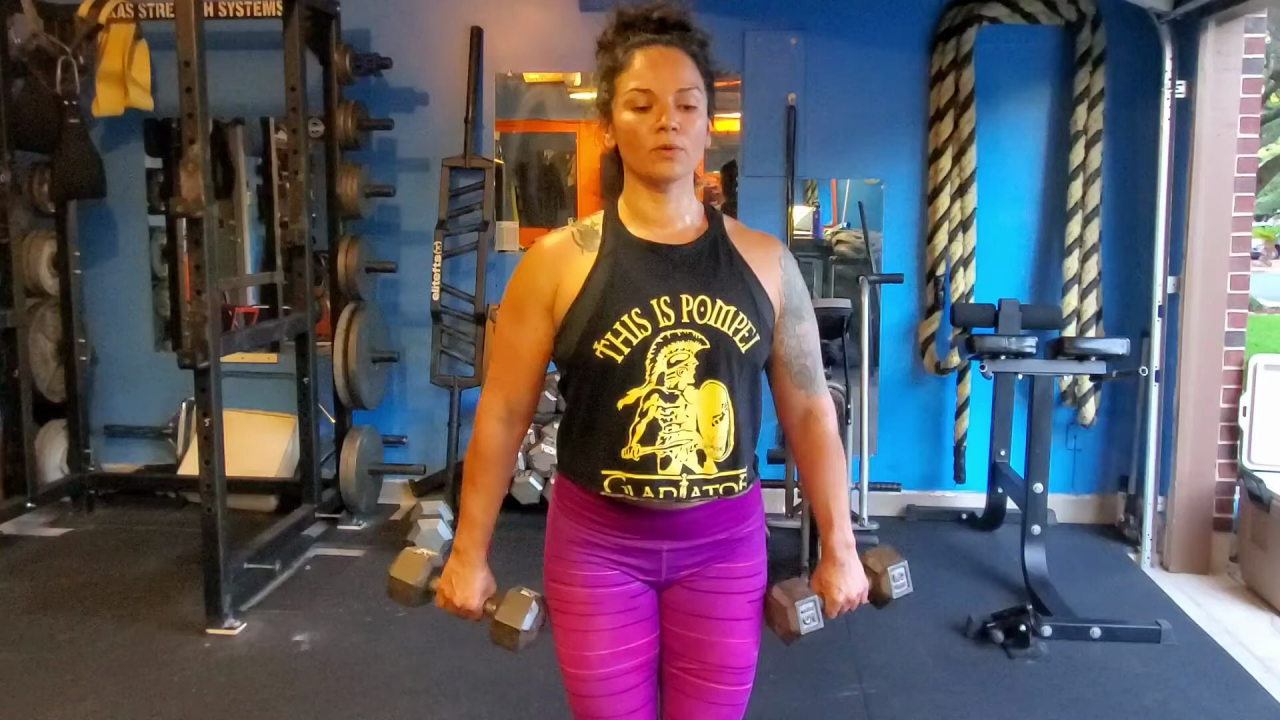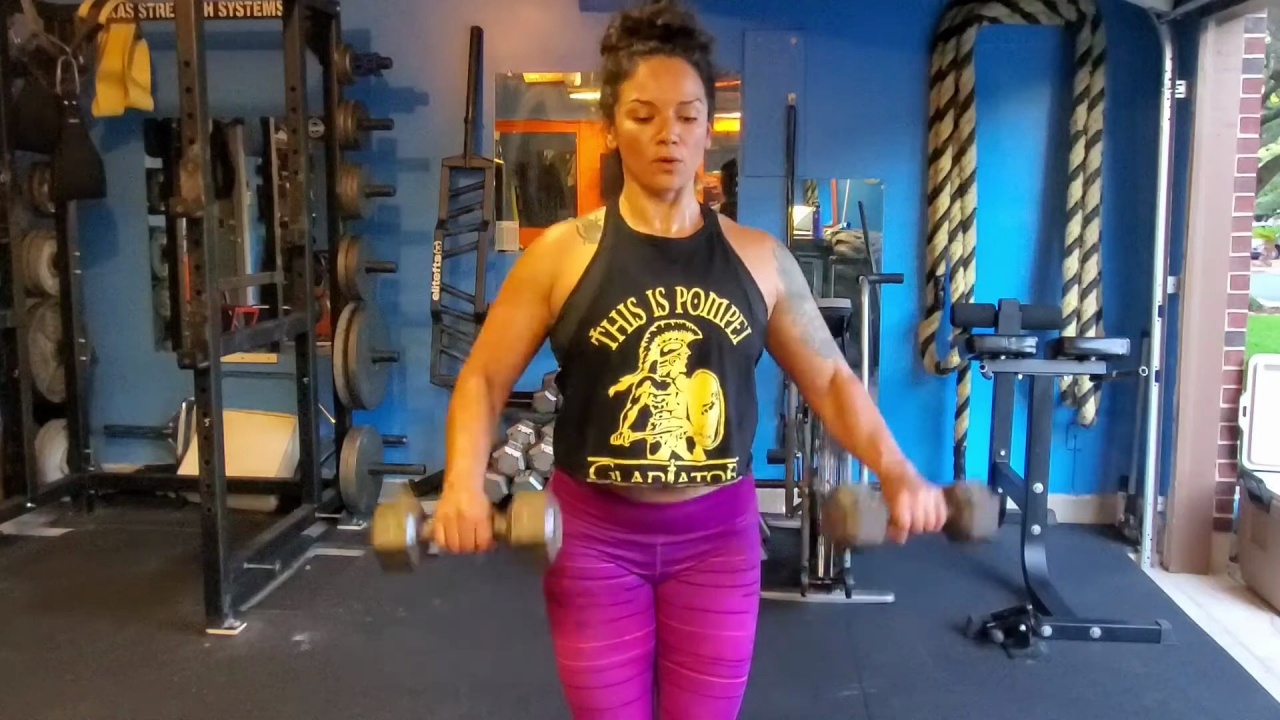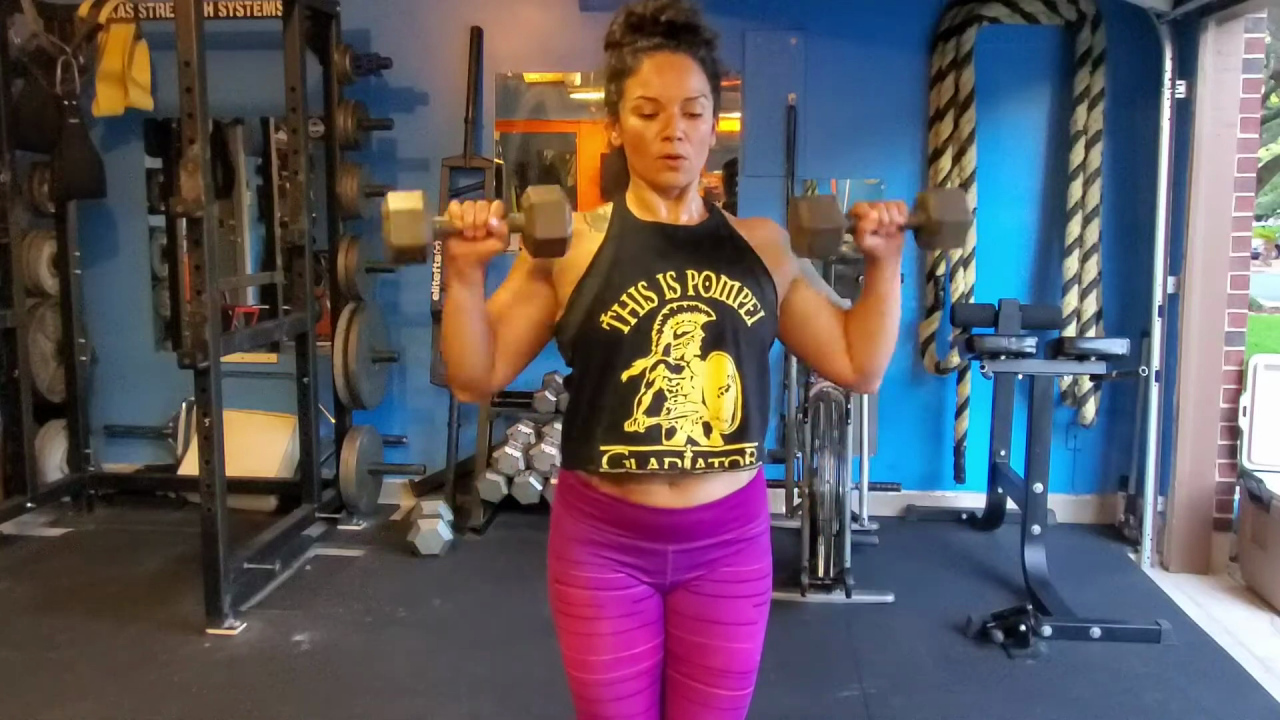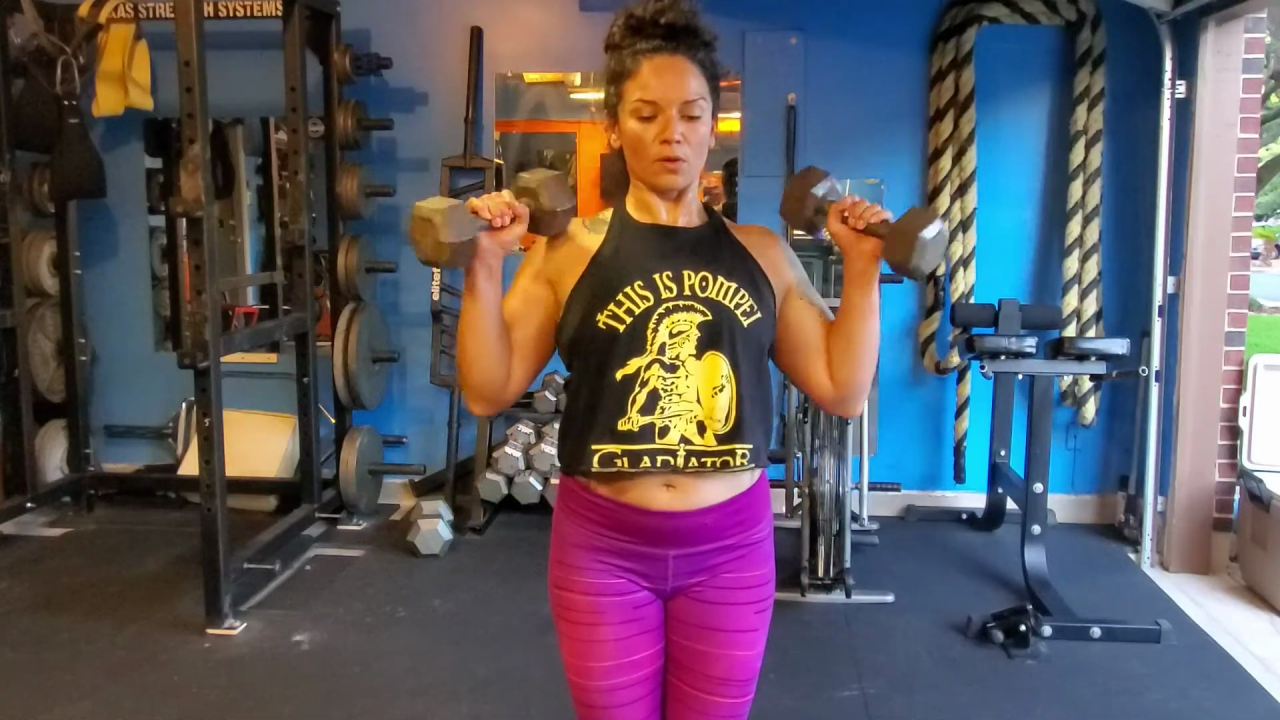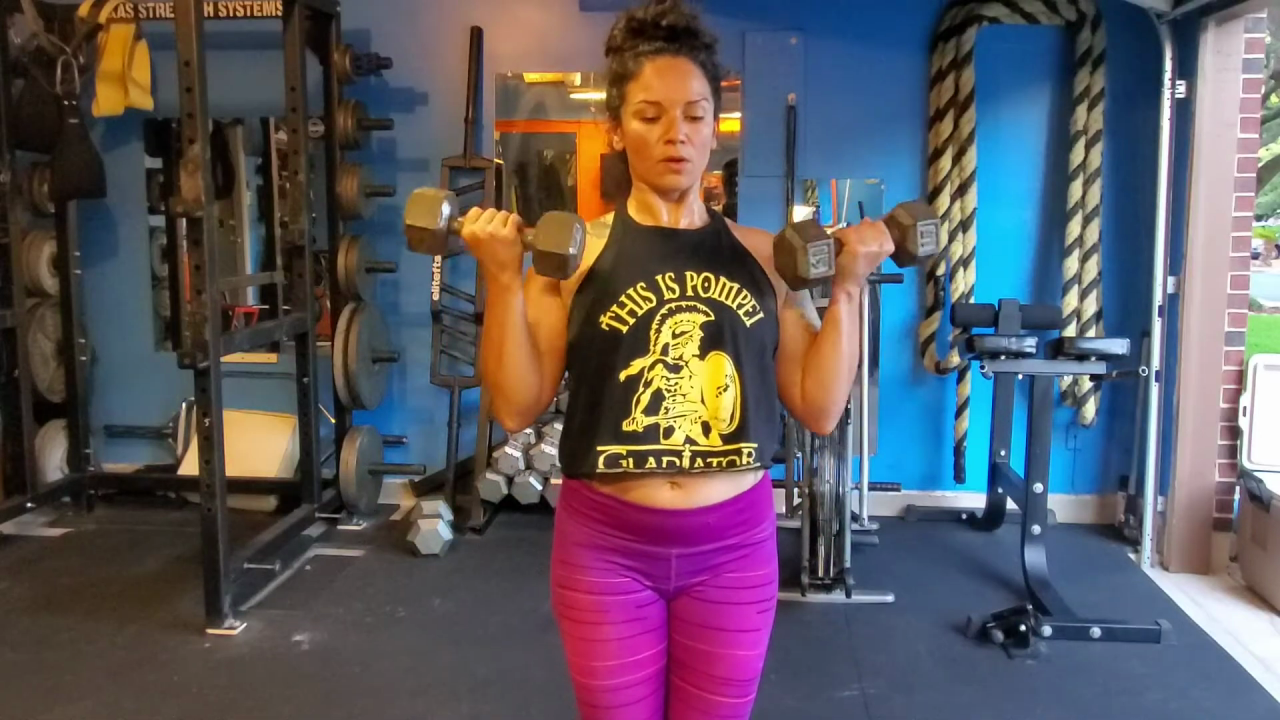
dt=0.5s
person 1, frame 1
left shoulder: (766, 261)
right shoulder: (559, 262)
left elbow: (809, 410)
right elbow: (502, 415)
left wrist: (838, 546)
right wrist: (470, 552)
left hip: (724, 544)
right hip: (597, 542)
person 1, frame 2
left shoulder: (760, 257)
right shoulder: (563, 252)
left elbow: (830, 379)
right elbow: (481, 379)
left wrist: (898, 473)
right wrist: (463, 482)
left hip: (716, 534)
right hip: (595, 534)
person 1, frame 3
left shoulder: (766, 245)
right shoulder: (570, 246)
left elbow: (859, 367)
right elbow: (474, 378)
left wrist: (883, 262)
right wrist: (464, 271)
left hip: (728, 539)
right hip: (602, 538)
person 1, frame 4
left shoulder: (763, 254)
right shoulder: (567, 249)
left elbow: (843, 391)
right elbow: (486, 392)
left wrist: (862, 266)
right wrist: (485, 266)
left hip: (731, 545)
right hip: (602, 544)
person 1, frame 5
left shoulder: (765, 254)
right shoulder: (572, 253)
left elbow: (819, 409)
right elbow: (516, 407)
left wrist: (847, 285)
right wrist: (499, 279)
left hip: (734, 545)
right hip: (605, 545)
